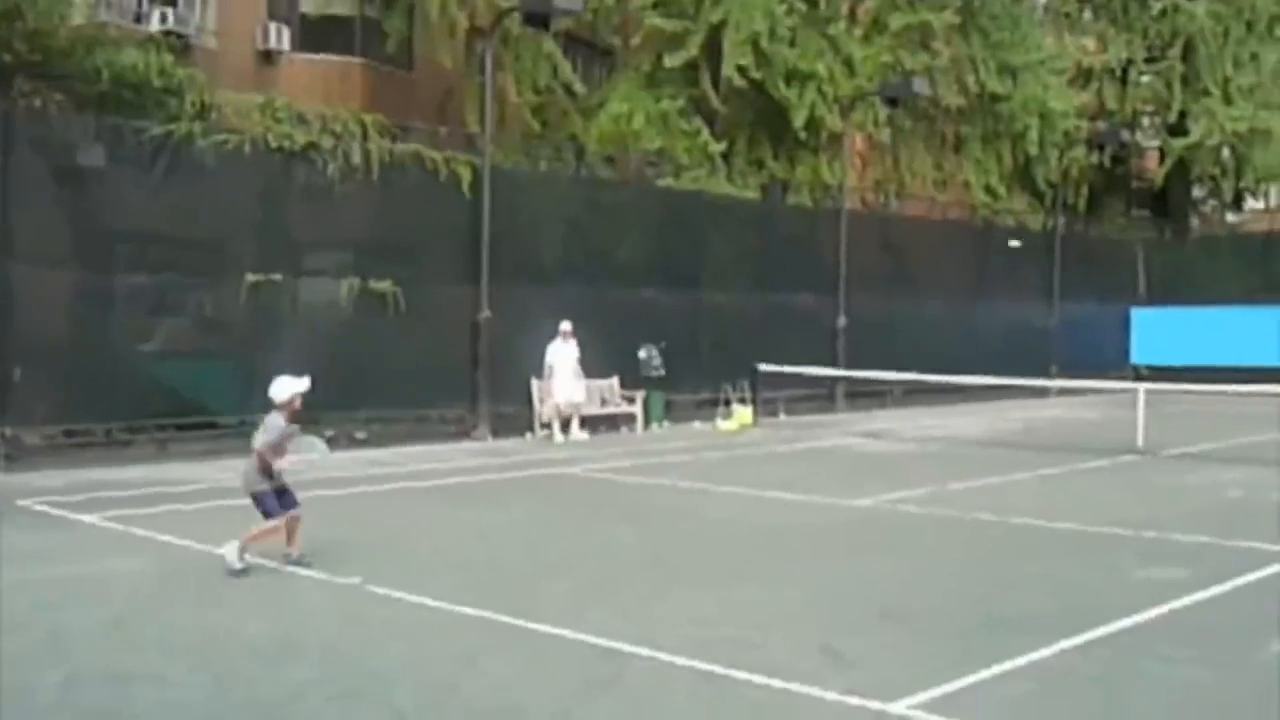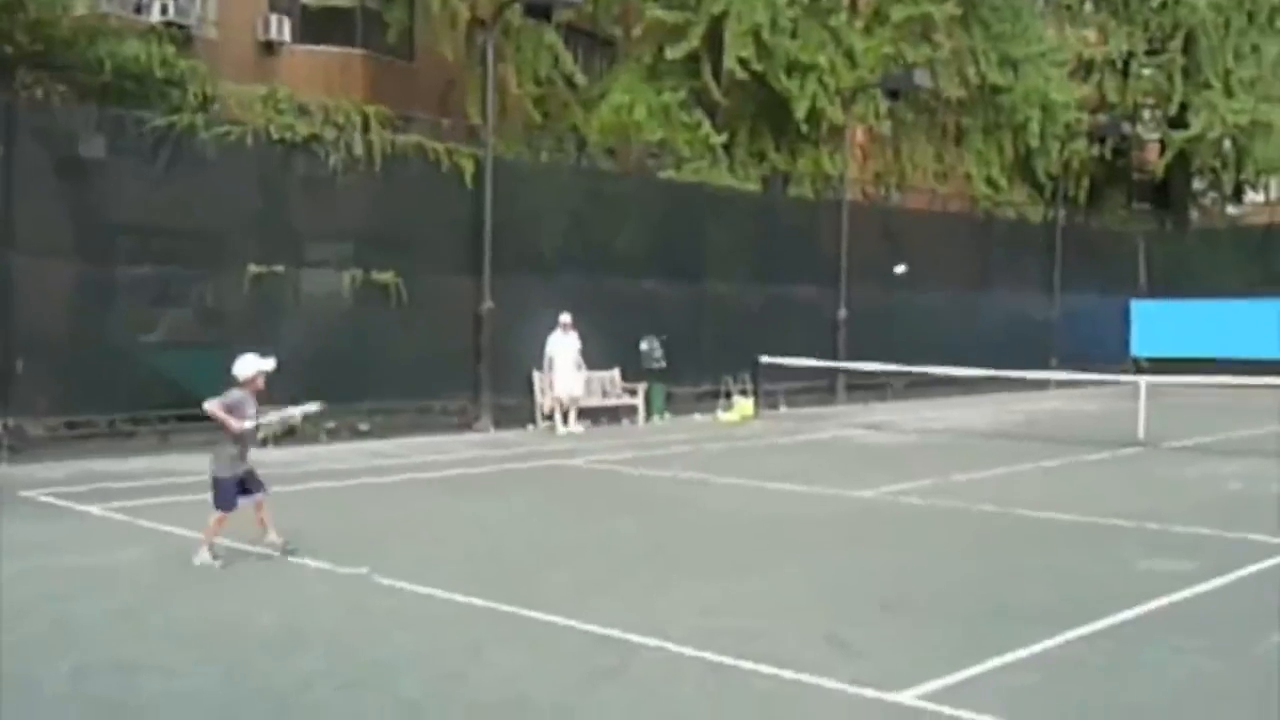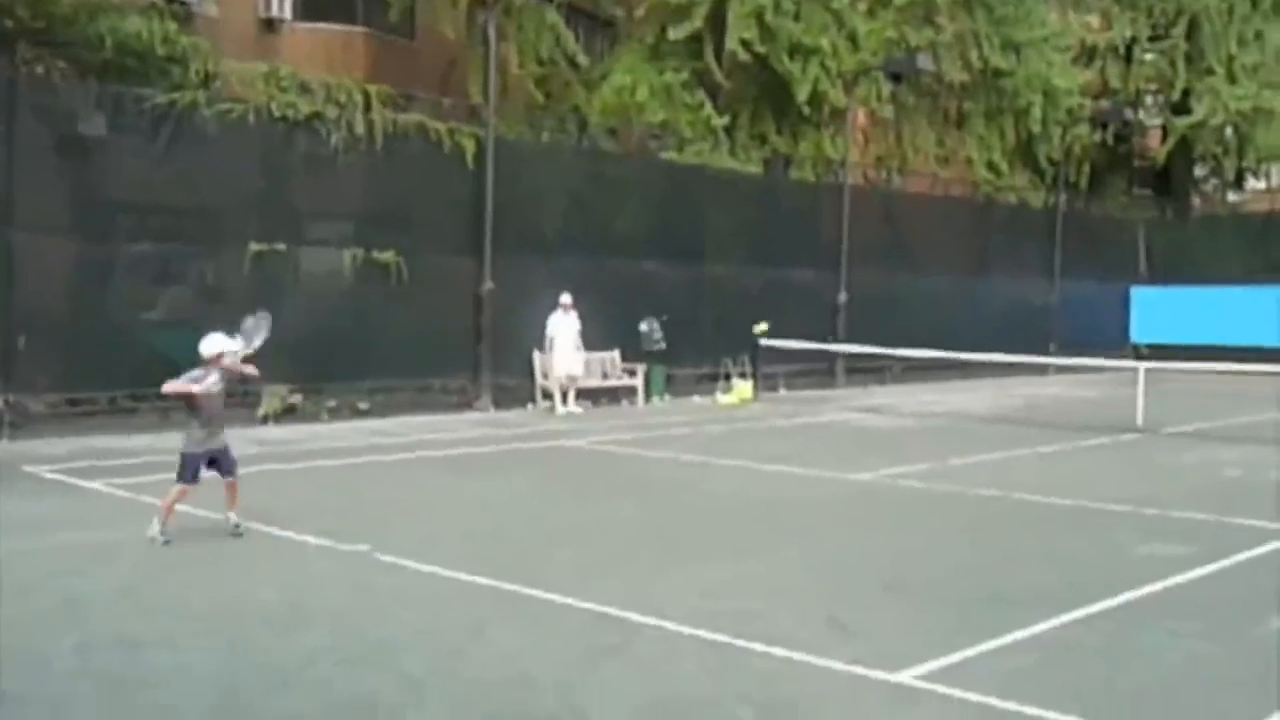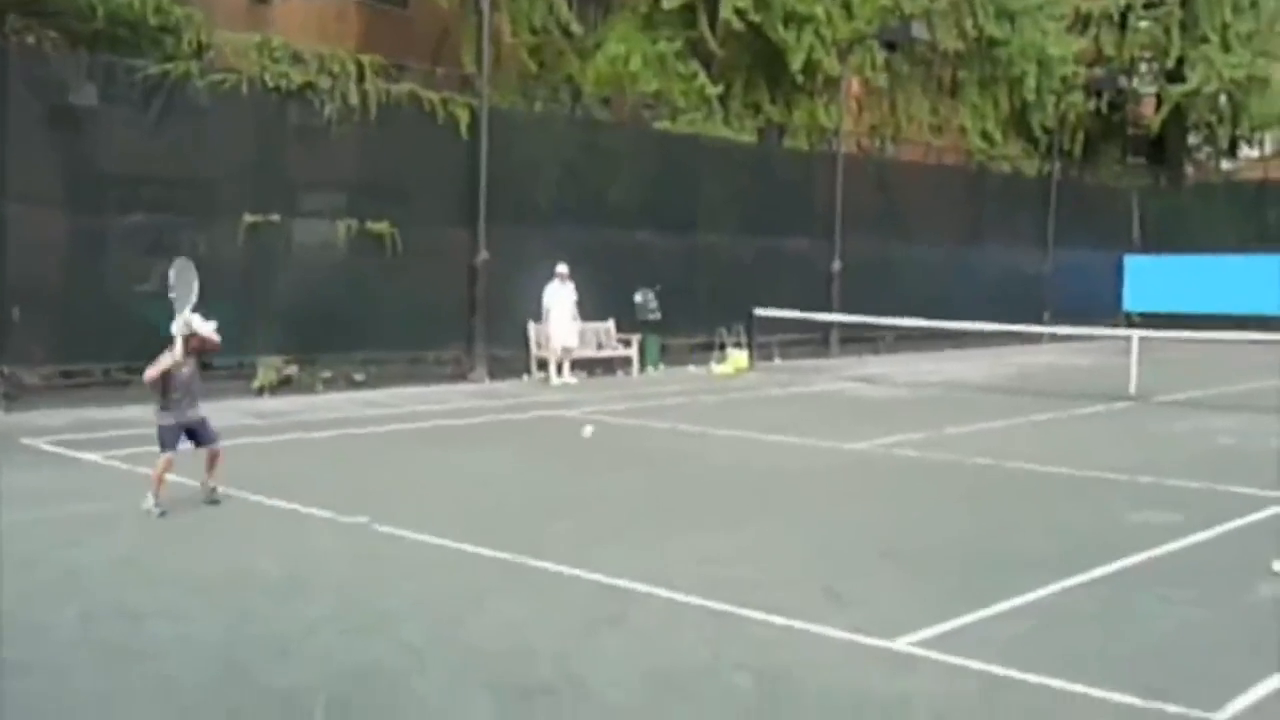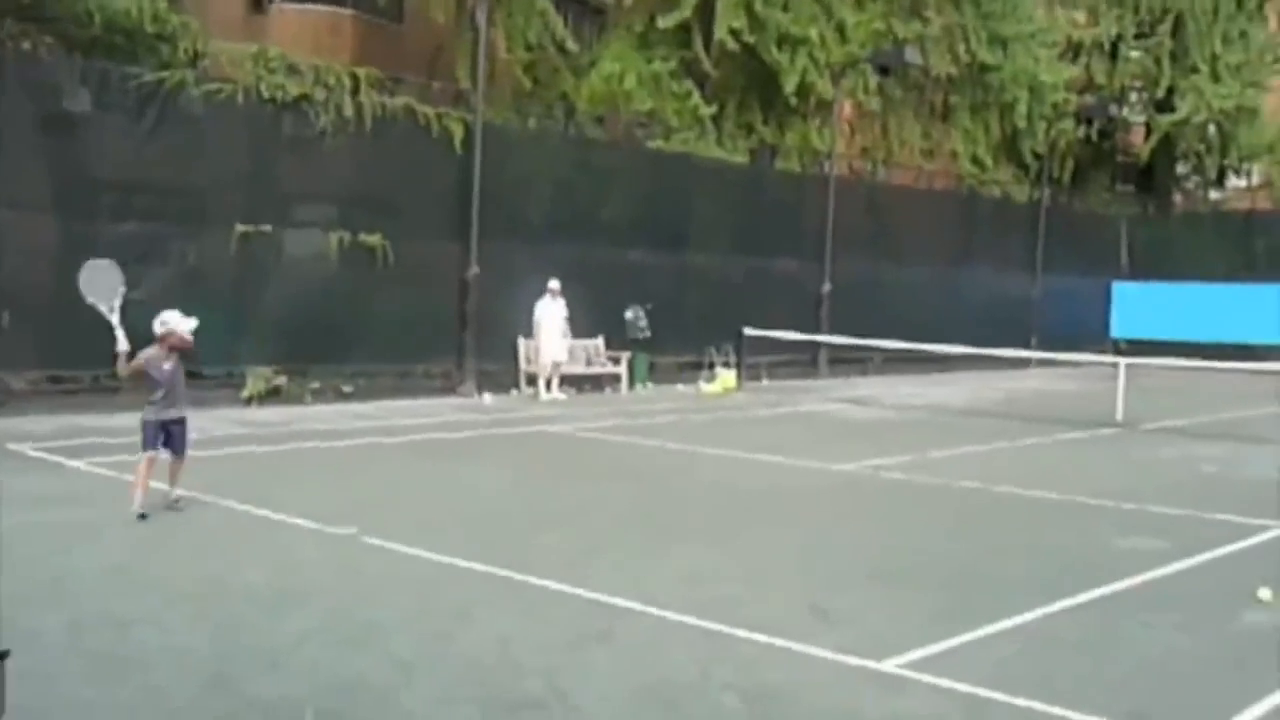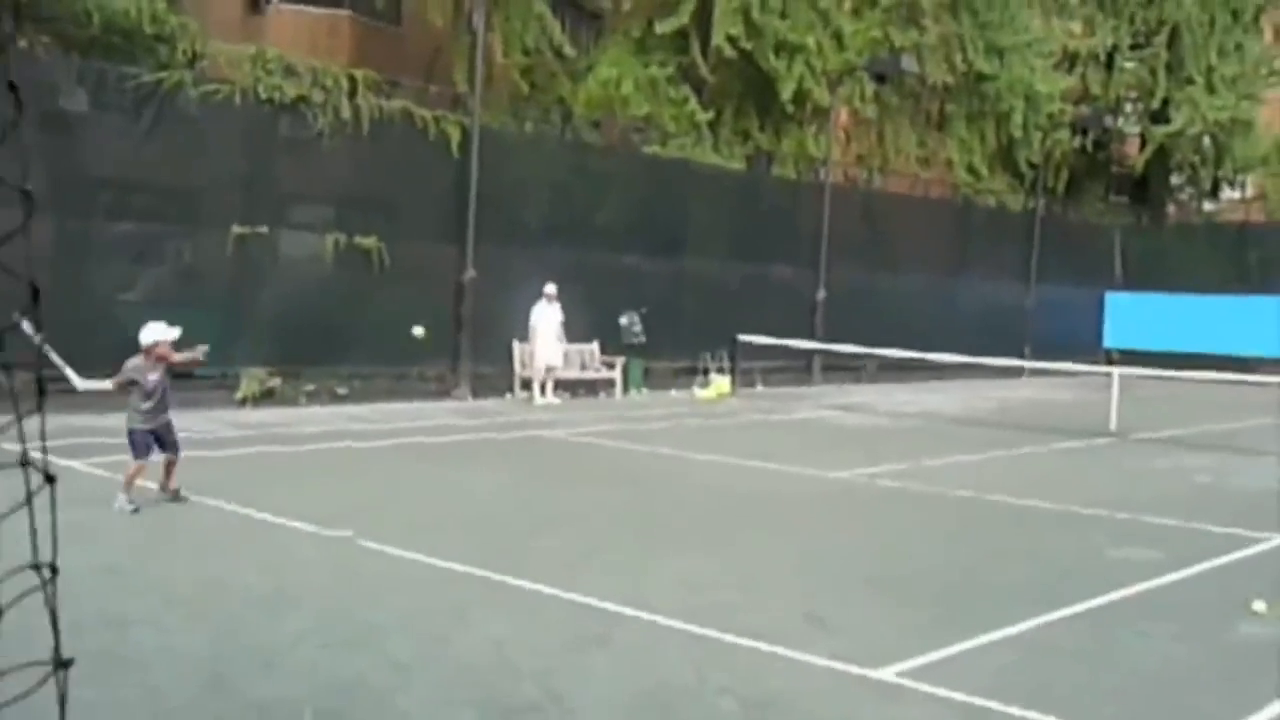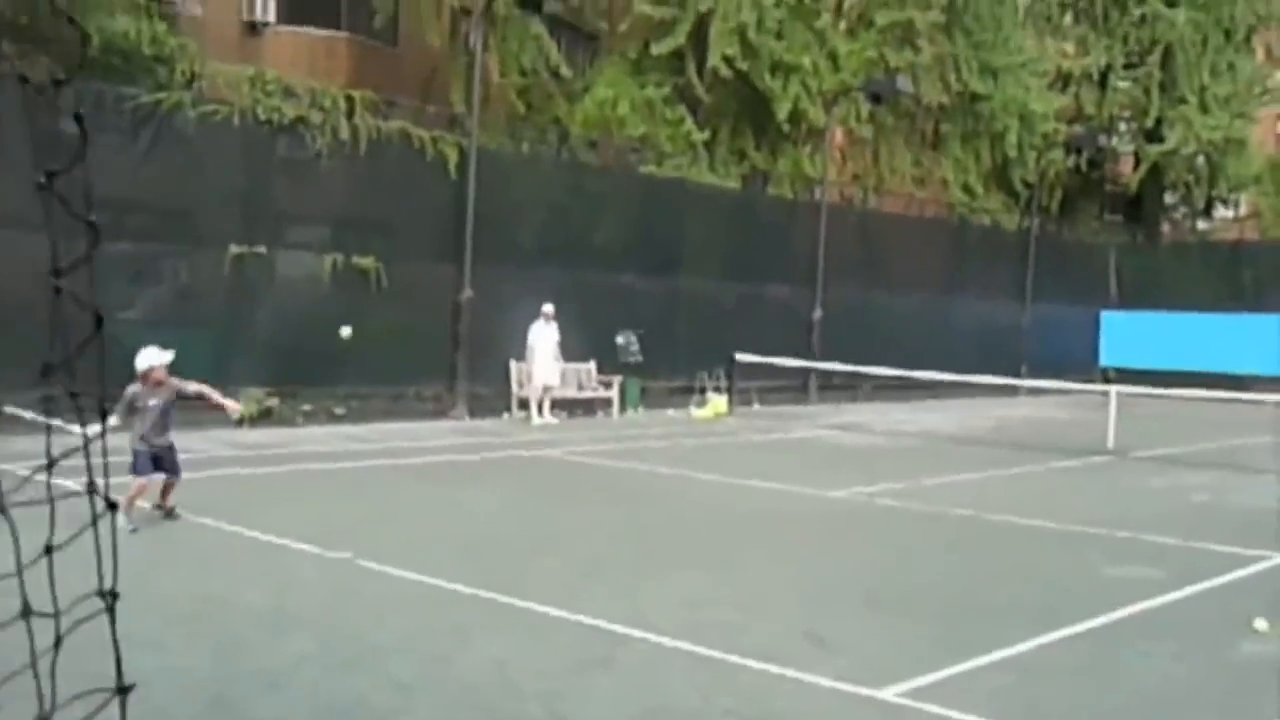
dt=0.2s
person 1, frame 1
left shoulder: (279, 420)
right shoulder: (277, 424)
left elbow: (266, 443)
right elbow: (258, 446)
right wrist: (273, 464)
left hip: (272, 480)
right hip: (259, 482)
left knee: (294, 512)
right knee: (276, 522)
left ankle: (292, 553)
right ankle: (236, 549)
person 1, frame 2
left shoulder: (249, 398)
right shoulder: (236, 397)
right elbow: (208, 406)
right wrist: (229, 421)
left hip: (241, 464)
right hip: (225, 466)
left knee: (259, 498)
right knee: (224, 511)
left ankle: (272, 538)
right ankle: (204, 553)
person 1, frame 3
left shoulder: (224, 372)
right shoulder: (196, 376)
left elbow: (253, 372)
right elbow: (166, 388)
left wrist: (239, 366)
right wrist: (192, 389)
left hip: (217, 440)
right hip: (195, 444)
left knee: (232, 478)
right knee: (183, 487)
left ankle: (231, 519)
right ankle: (158, 525)
person 1, frame 4
left shoulder: (194, 349)
right shoulder: (168, 356)
left elbow: (215, 340)
right elbow: (147, 377)
left wrist: (194, 327)
right wrist: (171, 361)
left hip: (193, 414)
right hip: (169, 417)
left knee: (214, 448)
right knee: (167, 457)
left ankle: (208, 485)
right ankle: (152, 499)
person 1, frame 5
left shoulder: (179, 347)
right shoulder: (148, 355)
left elbow: (189, 341)
right elbow: (123, 372)
left wrist: (176, 332)
right wrist: (121, 353)
left hip: (177, 413)
right hip: (153, 414)
left knee: (178, 456)
right knee: (150, 455)
left ankle: (172, 495)
right ankle: (138, 501)
person 1, frame 6
left shoulder: (167, 360)
right shoulder: (133, 366)
left elbow: (183, 358)
right elbow: (116, 384)
left wrist: (196, 354)
left hip: (161, 419)
right hip: (139, 422)
left knee: (173, 455)
right knee: (140, 462)
left ankle: (168, 487)
right ankle: (124, 497)
person 1, frame 7
left shoulder: (171, 385)
right shoulder: (134, 393)
left elbow: (198, 388)
right elbow: (119, 417)
left wrist: (224, 402)
left hip: (164, 442)
right hip: (142, 445)
left knee: (173, 476)
right knee: (141, 482)
left ankle: (164, 503)
right ankle: (125, 516)
